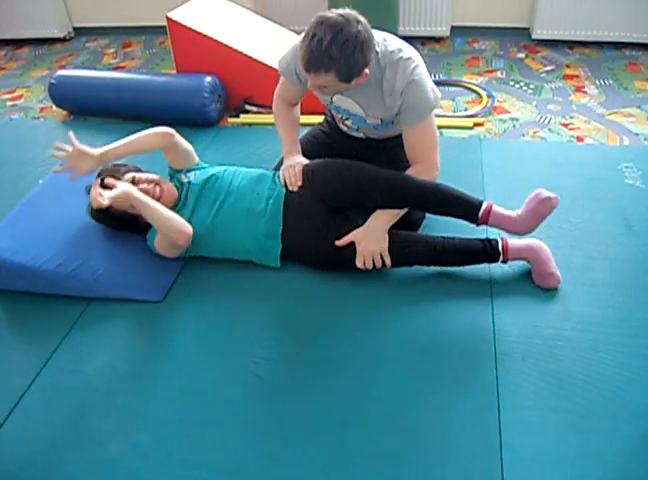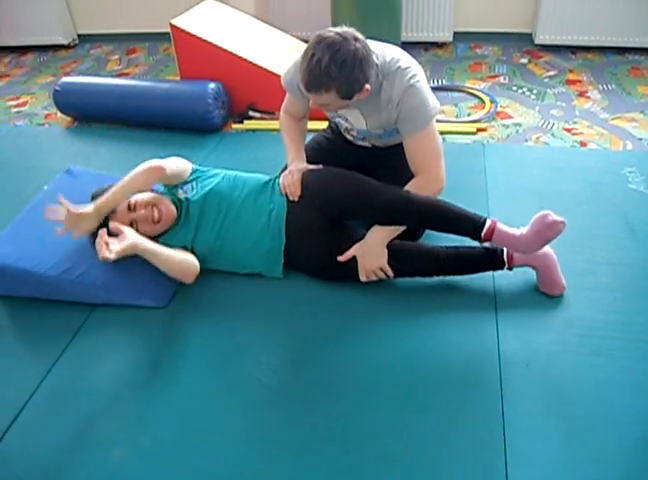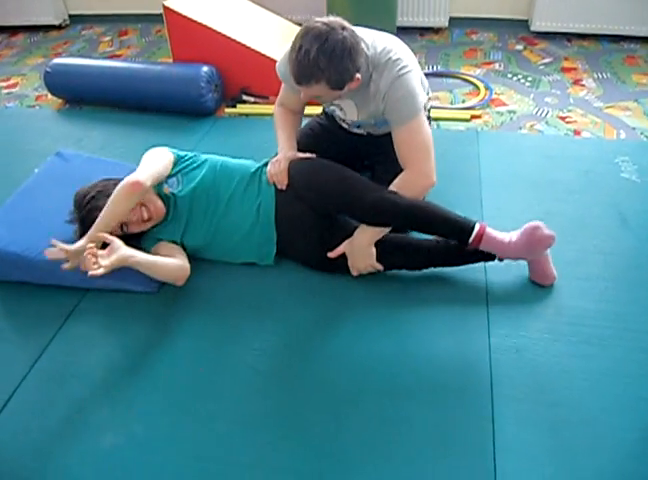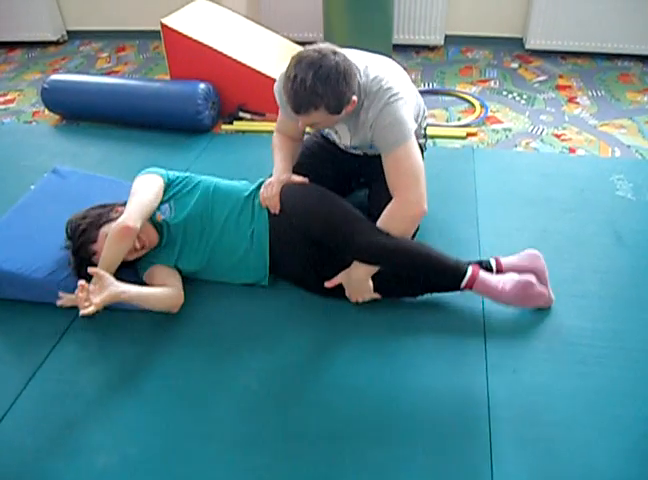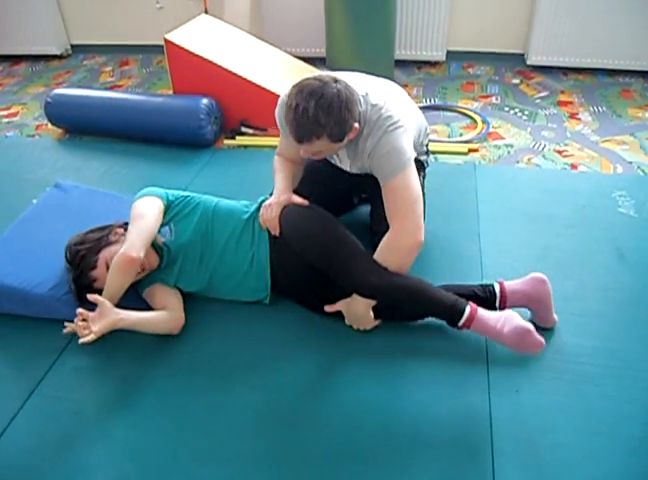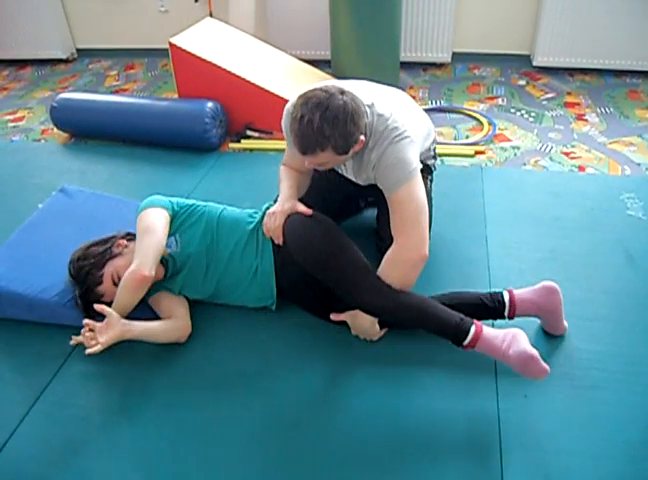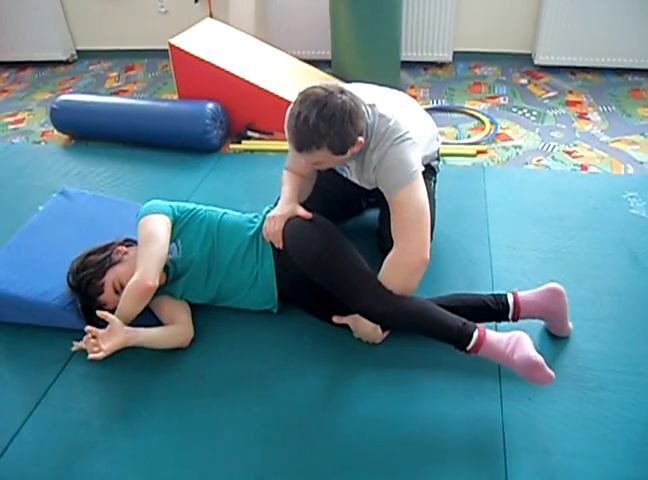
dt=0.2s
person 1, frame 1
left shoulder: (185, 170)
right shoulder: (160, 237)
left elbow: (164, 134)
right elbow: (182, 235)
left wrist: (96, 156)
right wrist: (124, 201)
left hip: (297, 185)
right hip: (295, 239)
left knee: (394, 185)
right knee: (404, 250)
left ankle: (507, 219)
right ankle: (511, 249)
person 1, frame 2
left shoulder: (177, 178)
right shoulder: (166, 245)
left elbow: (153, 167)
right elbow: (190, 271)
left wrist: (93, 212)
right wrist: (132, 245)
left hip: (297, 195)
right hip: (296, 249)
left knee: (390, 202)
right knee: (405, 260)
left ankle: (510, 237)
right ankle: (514, 257)
person 1, frame 3
left shoulder: (162, 160)
right shoulder: (156, 240)
left elbow: (135, 183)
right elbow: (179, 272)
left wrist: (91, 236)
right wrist: (119, 255)
left hip: (284, 185)
right hip: (284, 238)
left knee: (374, 203)
right knee: (397, 253)
left ankle: (497, 240)
right ankle: (497, 246)
person 1, frame 4
left shoulder: (149, 180)
right shoulder: (155, 262)
left elbow: (130, 224)
right elbow: (172, 299)
left wrist: (101, 278)
right wrist: (110, 291)
left hip: (279, 206)
right hip: (279, 260)
left knee: (368, 244)
right knee: (386, 283)
left ankle: (498, 273)
right ankle: (501, 270)
person 1, frame 5
left shoulder: (147, 201)
right shoulder: (154, 282)
left elbow: (131, 254)
right elbow: (174, 320)
left wrist: (109, 305)
right wrist: (111, 317)
left hip: (280, 228)
right hip: (278, 280)
left knee: (368, 279)
right knee: (379, 308)
left ankle: (497, 305)
right ankle: (505, 296)
person 1, frame 6
left shoulder: (151, 210)
right shoulder: (163, 289)
left elbow: (141, 271)
right elbow: (179, 327)
left wrist: (117, 314)
right wrist: (120, 327)
left hip: (285, 236)
right hip: (283, 286)
left knee: (372, 296)
right knee: (375, 314)
left ankle: (507, 318)
right ankle: (515, 303)
person 1, frame 7
left shoulder: (151, 215)
right shoulder: (166, 294)
left elbow: (146, 280)
right elbow: (182, 332)
left wrist: (121, 324)
right wrist: (123, 336)
left hip: (287, 240)
right hip: (284, 290)
left knee: (374, 301)
right knee: (381, 318)
right ankle: (520, 305)
person 2, frame 1
left shoulder: (407, 75)
right shoulder: (305, 52)
left elbow: (427, 166)
right elbow: (283, 101)
left wrist: (377, 226)
right wrist: (292, 154)
left hip: (394, 139)
right hip: (340, 130)
left knee: (402, 222)
person 2, frame 2
left shoulder: (406, 86)
right shoulder: (309, 69)
left elbow: (432, 180)
right elbow: (290, 115)
left wrist: (376, 240)
right wrist: (296, 162)
left hip: (397, 146)
right hip: (344, 138)
left knee: (405, 232)
right knee: (286, 197)
left ankle: (373, 182)
right ankle: (365, 179)
person 2, frame 3
left shoulder: (396, 76)
right shoulder: (302, 58)
left elbow: (422, 175)
right elbow: (286, 107)
right wrist: (285, 150)
left hip: (391, 130)
right hip: (339, 123)
right knee: (278, 183)
left ankle: (371, 164)
right ankle: (361, 163)
person 2, frame 4
left shoulder: (389, 102)
right shoulder: (295, 83)
left elbow: (413, 205)
right elbow: (286, 134)
left wrist: (360, 271)
right wrist: (280, 174)
left hip: (387, 150)
right hip: (337, 151)
person 2, frame 5
left shoulder: (388, 131)
right shoulder: (292, 106)
left elbow: (410, 236)
right elbow: (287, 156)
left wrist: (362, 301)
right wrist: (281, 193)
left hip: (402, 160)
right hip: (337, 162)
left knee: (394, 253)
right knee: (276, 223)
right ankle: (357, 196)
person 2, frame 6
left shoulder: (394, 143)
right shoulder: (298, 114)
left elbow: (415, 250)
right elbow: (293, 168)
right wrist: (285, 200)
left hip: (409, 161)
right hip: (344, 169)
left knee: (403, 257)
right knee: (284, 223)
right ankle: (366, 198)
person 2, frame 7
left shoulder: (396, 144)
right shoulder: (302, 119)
left elbow: (416, 254)
right elbow: (297, 172)
right wrist: (287, 203)
left hip: (412, 163)
left knee: (406, 259)
right knee: (287, 225)
